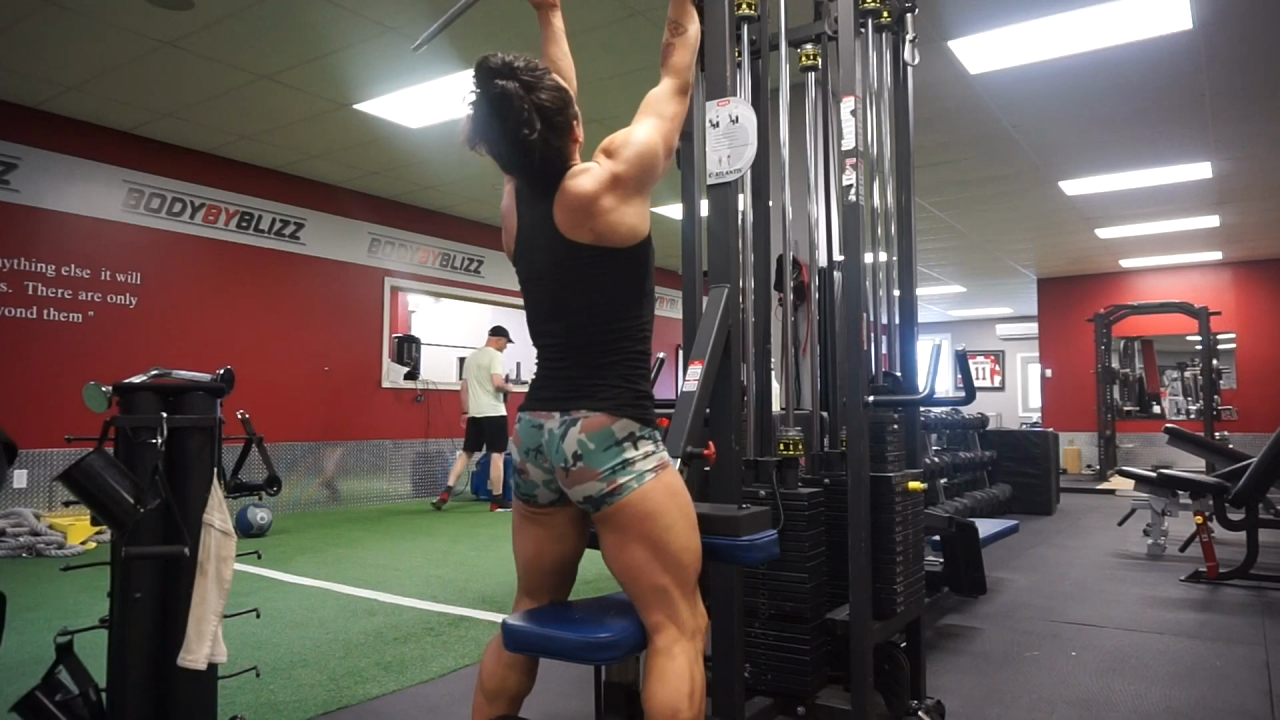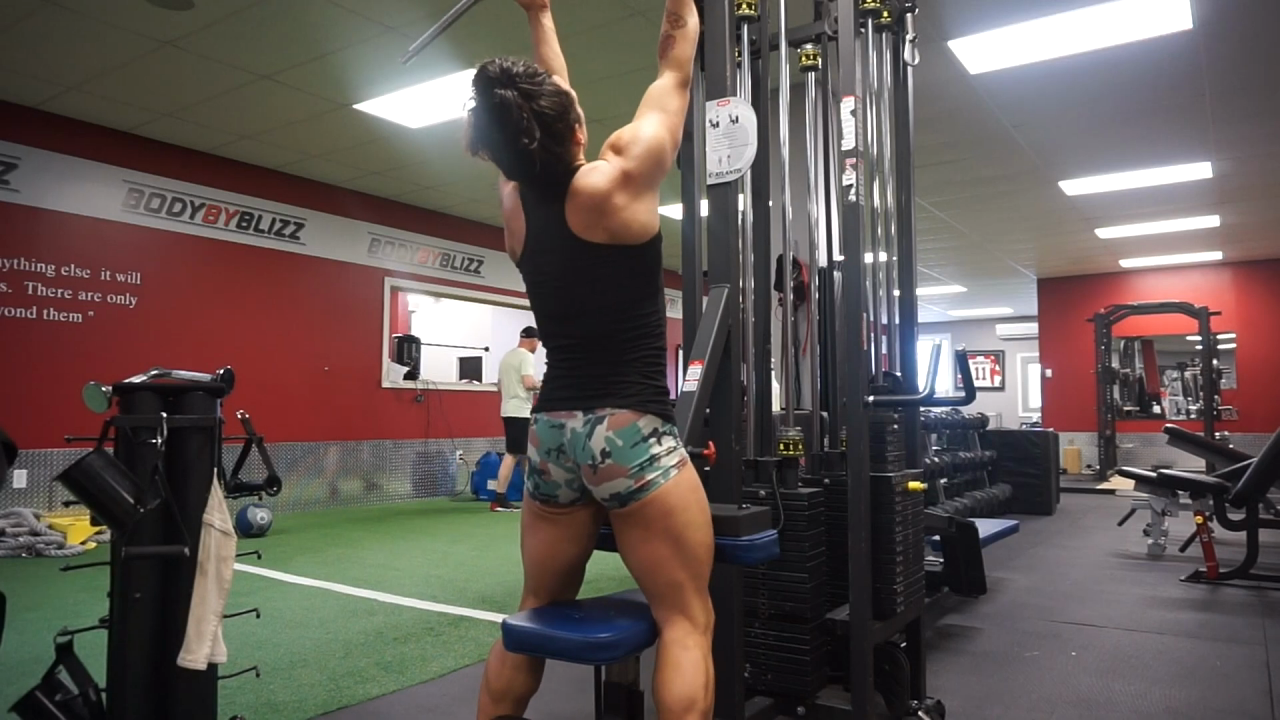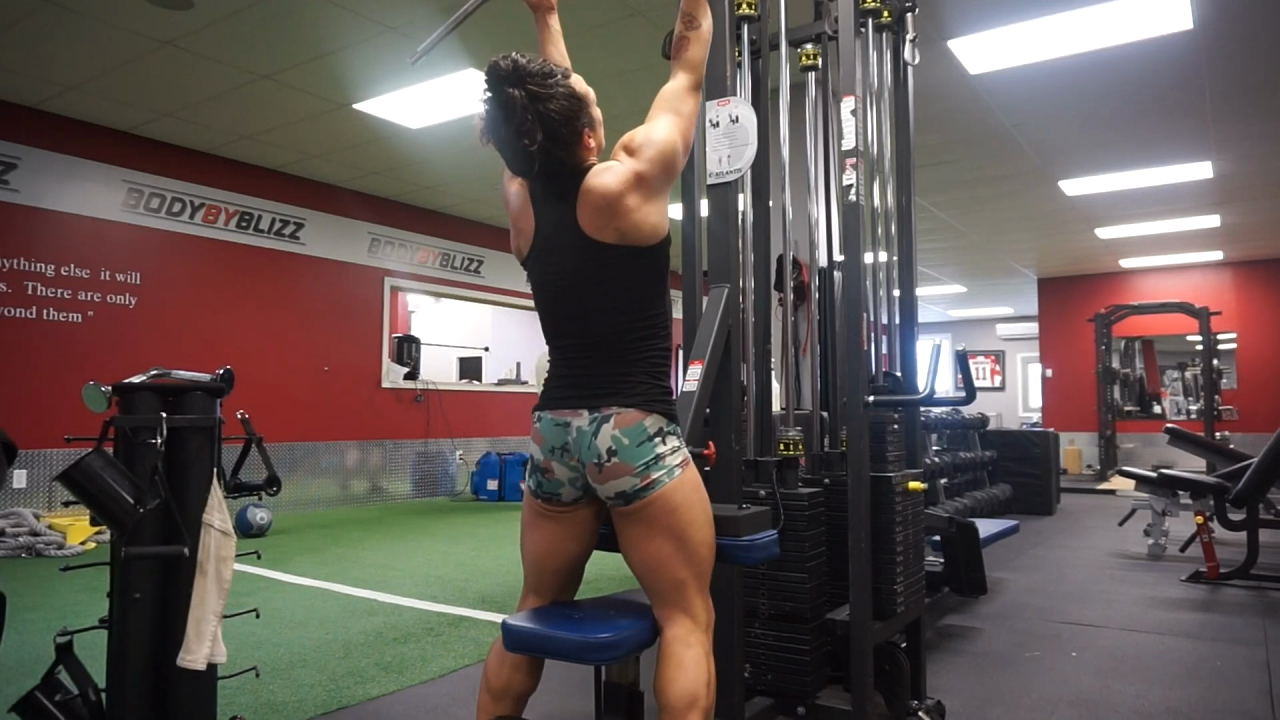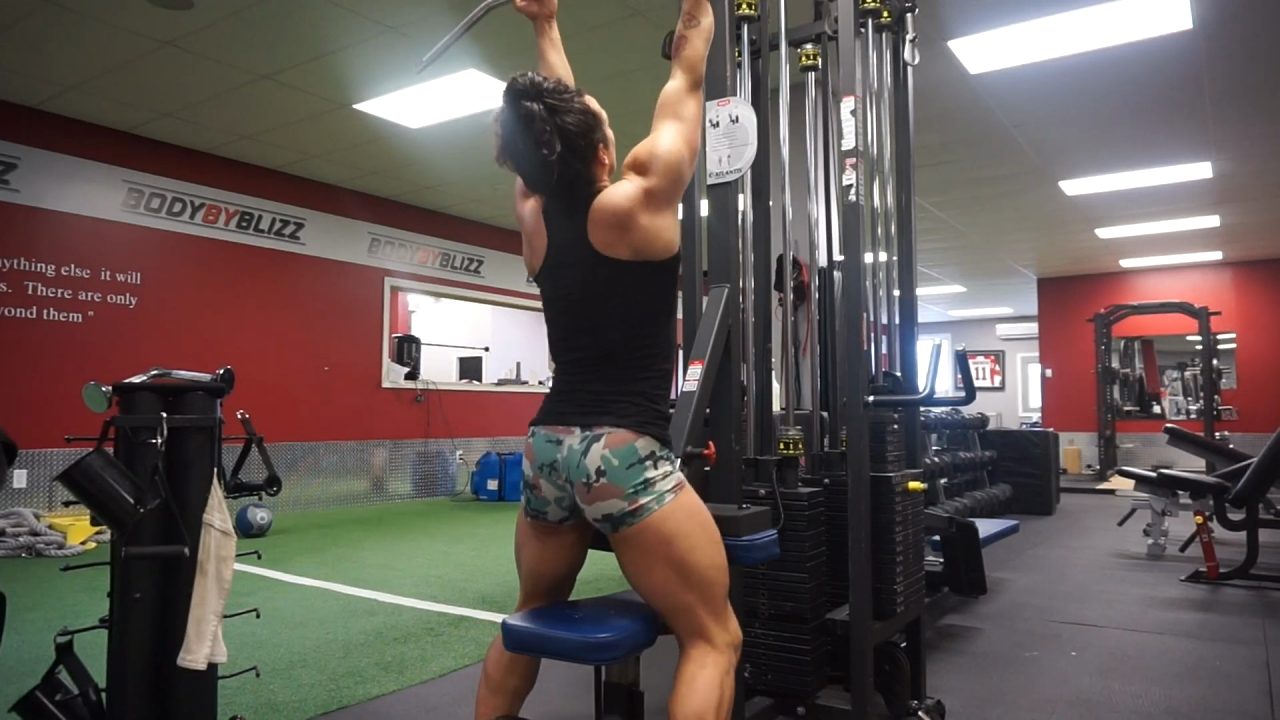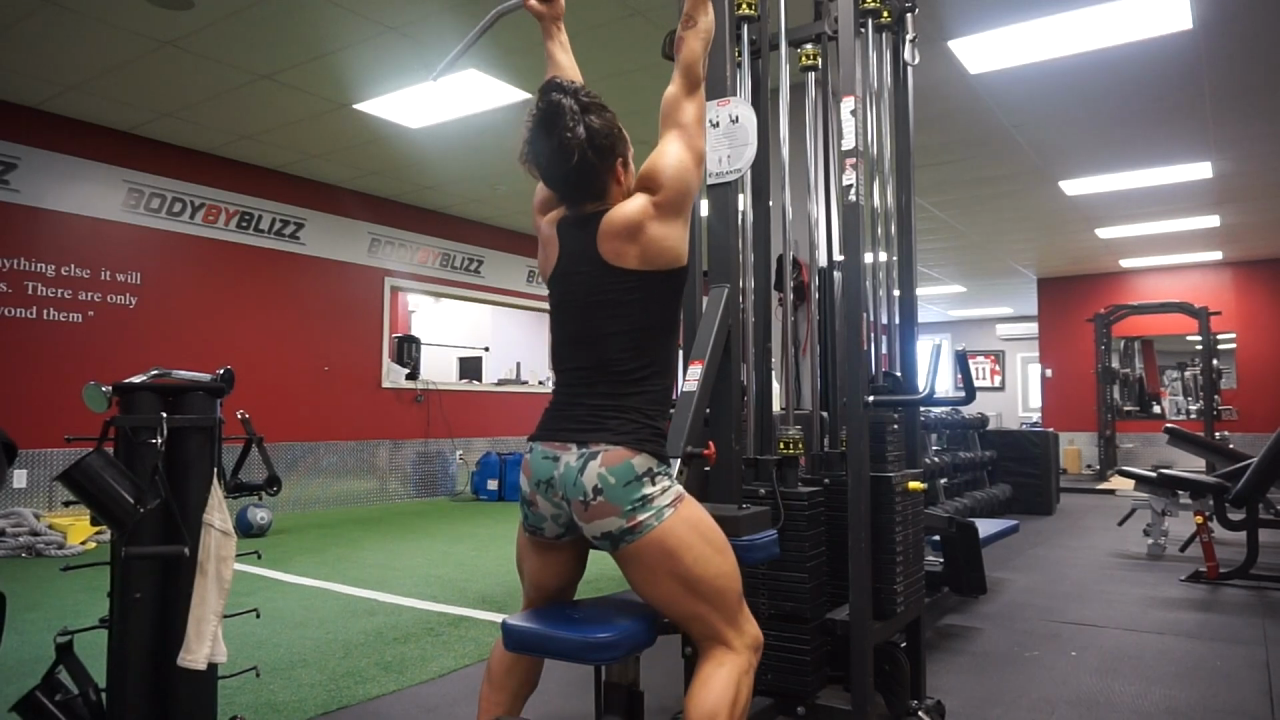
dt=0.4s
person 1, frame 1
left shoulder: (515, 200)
right shoulder: (608, 183)
left elbow: (546, 100)
right elbow: (676, 80)
left hip: (538, 431)
right hip: (610, 435)
left knee: (530, 616)
right knee: (678, 628)
person 1, frame 2
left shoulder: (516, 201)
right shoulder: (615, 182)
left elbow: (549, 100)
right elbow: (675, 71)
left hip: (554, 433)
right hip: (632, 432)
left knee: (536, 616)
right knee: (687, 624)
person 1, frame 3
left shoulder: (521, 199)
right shoulder: (625, 182)
left elbow: (552, 103)
right elbow: (688, 71)
left hip: (555, 431)
right hip: (634, 430)
left knee: (534, 614)
right knee: (687, 623)
person 1, frame 4
left shoulder: (534, 215)
right shoulder: (635, 202)
left elbow: (555, 116)
right elbow: (688, 77)
left hip: (549, 448)
right hip: (626, 453)
left knee: (531, 617)
right knee: (712, 639)
person 1, frame 5
left shoulder: (552, 226)
right shoulder: (650, 216)
left elbow: (565, 132)
right elbow: (688, 82)
left hip: (545, 464)
right hip: (622, 471)
left knee: (534, 620)
right knee: (735, 642)
